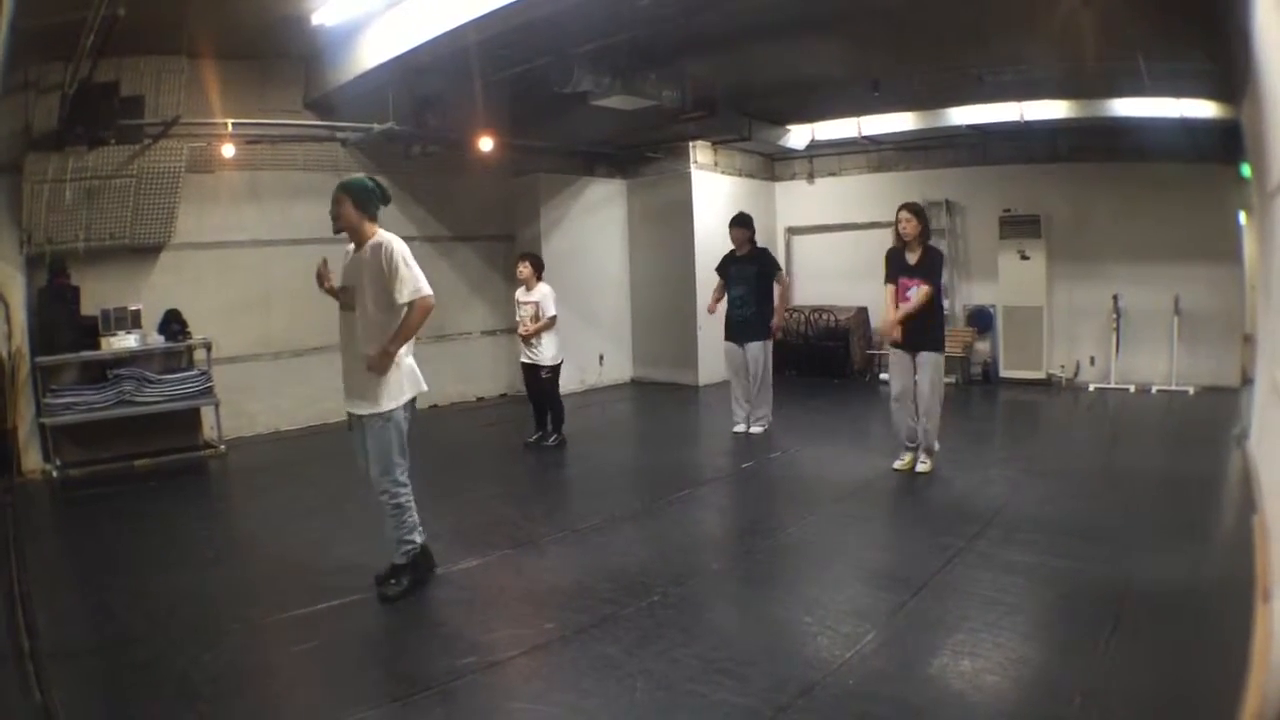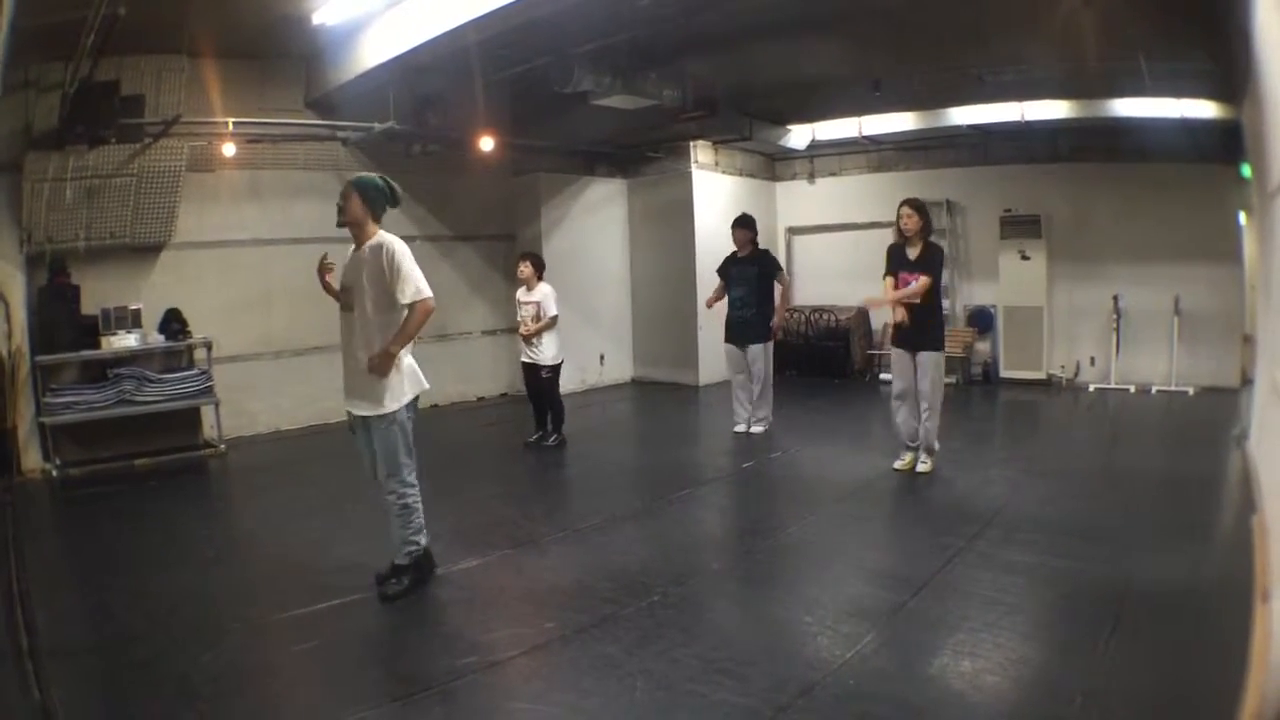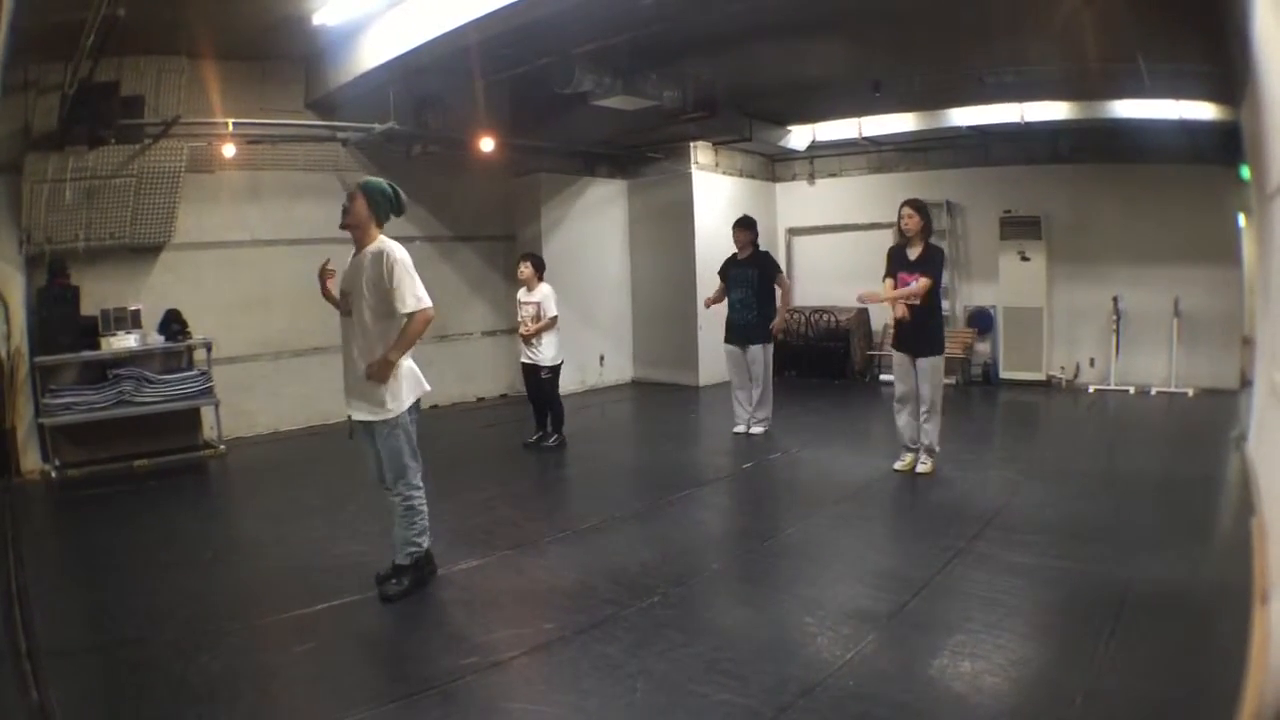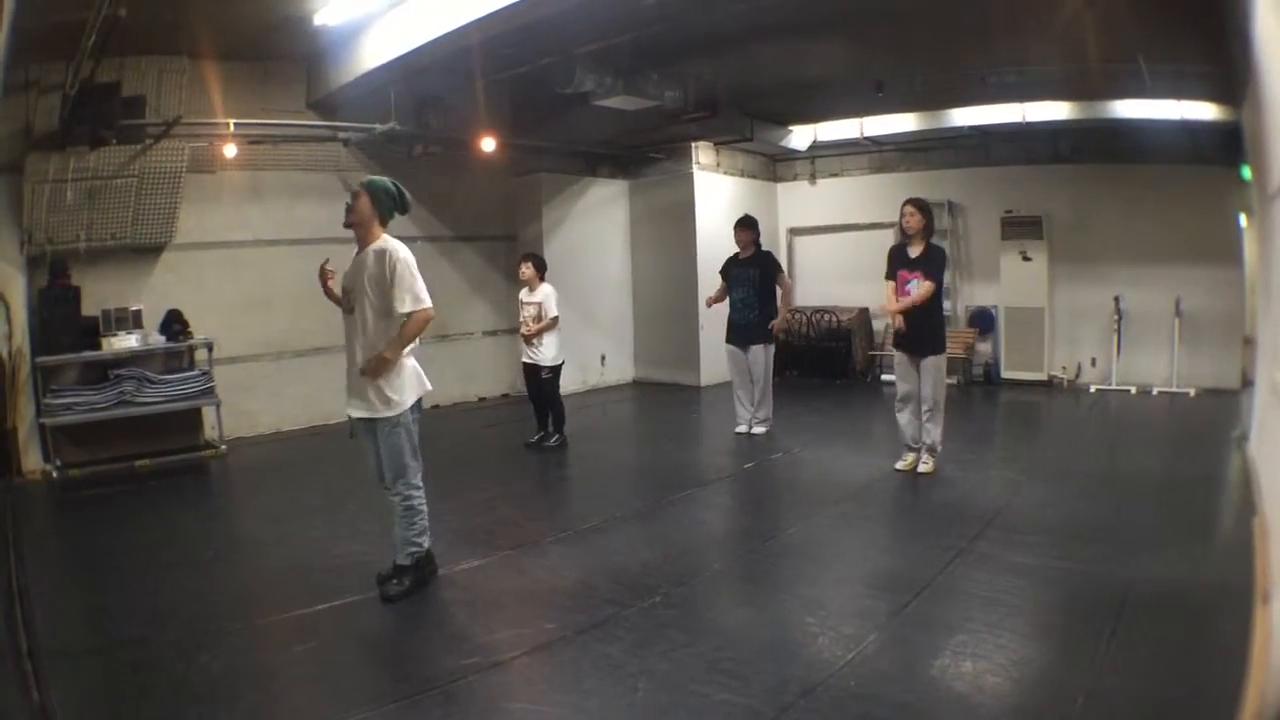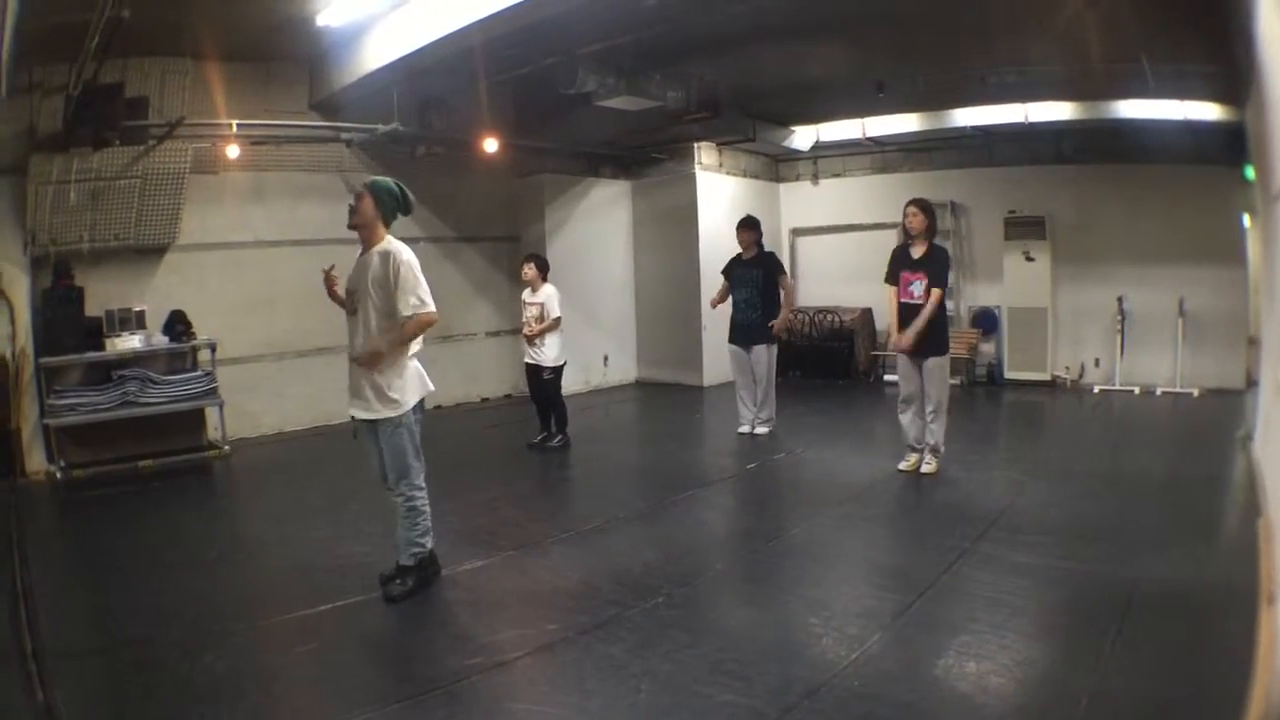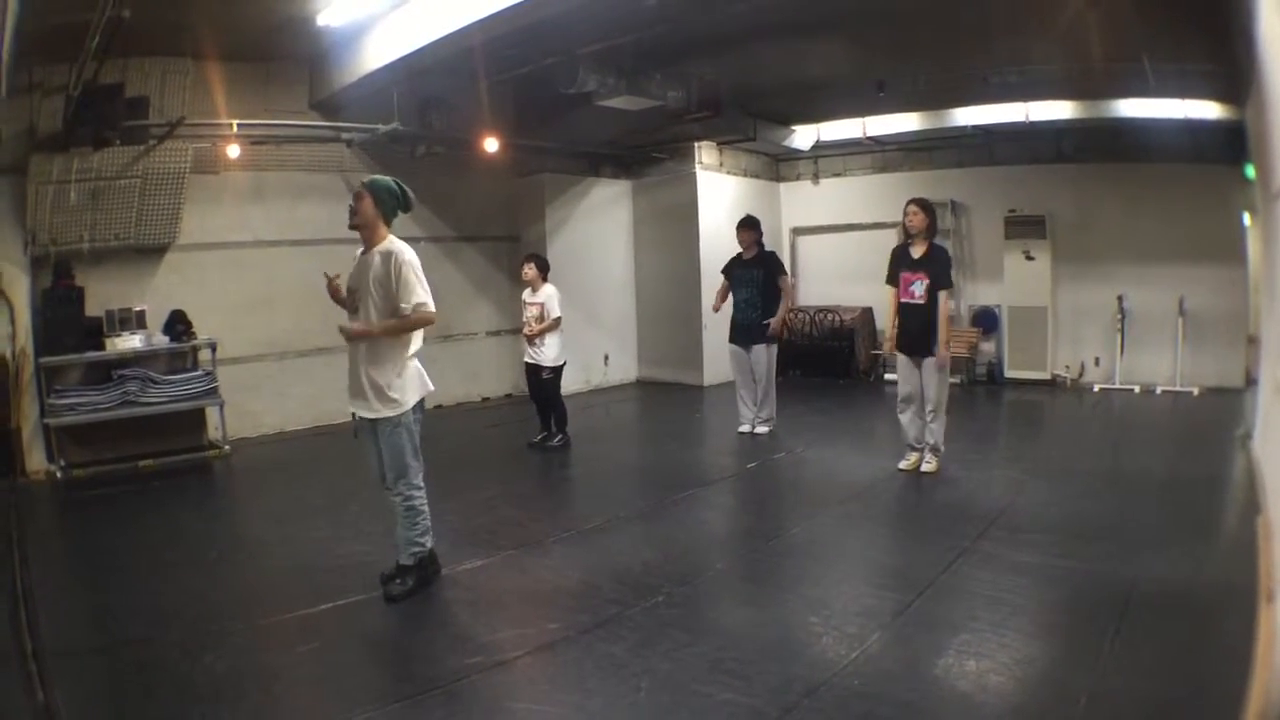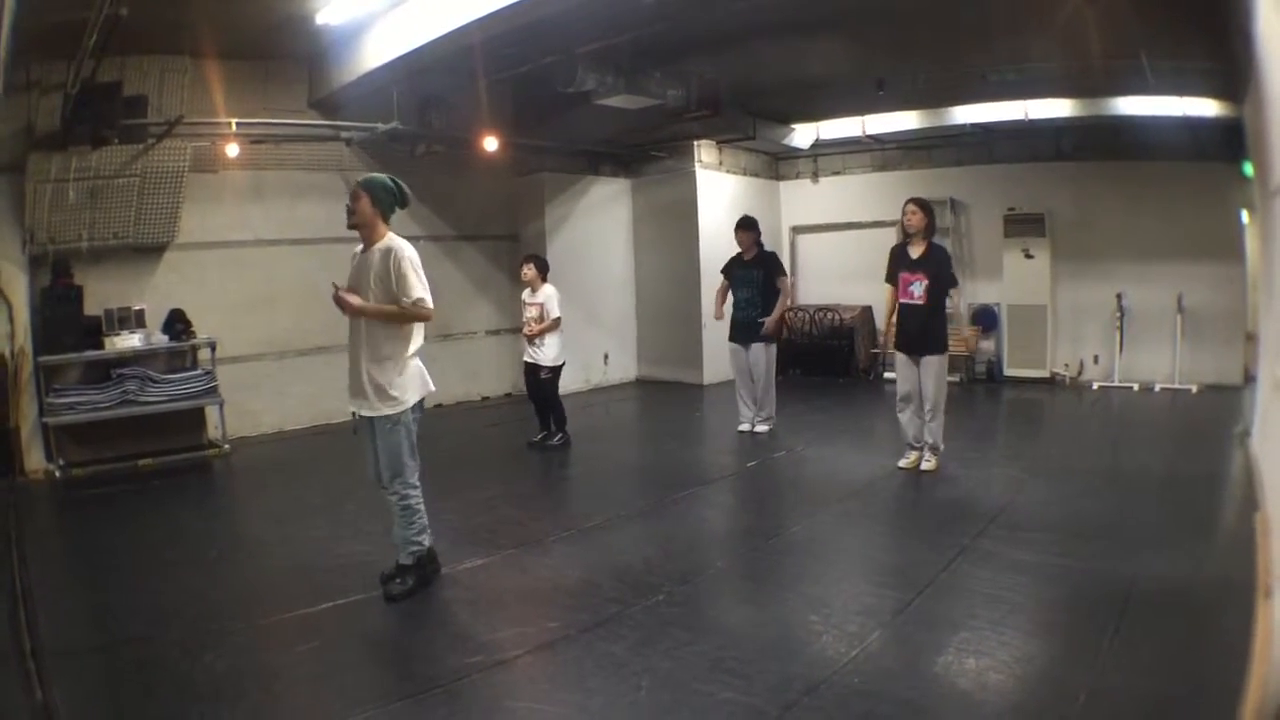
dt=0.1s
person 1, frame 1
left shoulder: (388, 247)
right shoulder: (352, 252)
left elbow: (424, 301)
left wrist: (389, 350)
right wrist: (329, 288)
left hip: (388, 386)
right hip: (360, 386)
left knee: (390, 477)
right knee: (376, 475)
left ankle: (414, 557)
right ankle: (408, 554)
person 1, frame 2
left shoulder: (389, 248)
right shoulder: (354, 254)
left elbow: (425, 303)
left wrist: (391, 352)
right wrist: (328, 287)
left hip: (390, 387)
right hip: (361, 387)
left knee: (398, 478)
right knee: (384, 477)
left ankle: (413, 559)
right ankle: (410, 556)
person 1, frame 3
left shoulder: (390, 254)
right shoulder: (354, 259)
left elbow: (423, 312)
left wrist: (390, 360)
right wrist: (328, 295)
left hip: (391, 391)
right hip: (363, 392)
left knee: (404, 480)
right knee: (389, 480)
left ankle: (414, 560)
right ankle: (411, 557)
person 1, frame 4
left shoulder: (393, 254)
right shoulder: (357, 257)
left elbow: (424, 313)
left wrist: (386, 356)
right wrist: (330, 293)
left hip: (393, 389)
right hip: (365, 391)
left knee: (405, 480)
right knee: (390, 480)
left ankle: (414, 561)
right ankle: (412, 556)
person 1, frame 5
left shoulder: (397, 256)
right shoulder: (361, 258)
left elbow: (426, 316)
left wrist: (383, 353)
right wrist: (335, 296)
left hip: (395, 389)
right hip: (367, 391)
left knee: (408, 482)
right knee: (393, 481)
left ankle: (417, 562)
right ankle: (415, 557)
person 1, frame 6
left shoulder: (398, 255)
right shoulder: (361, 257)
left elbow: (425, 314)
left wrist: (369, 329)
right wrist: (340, 299)
left hip: (396, 387)
right hip: (367, 387)
left knee: (405, 481)
right knee: (392, 479)
left ankle: (417, 560)
right ankle: (416, 555)
person 1, frame 7
left shoulder: (398, 251)
right shoulder: (359, 255)
left elbow: (423, 310)
left wrist: (364, 309)
right wrist: (346, 303)
left hip: (396, 385)
right hip: (367, 385)
left knee: (402, 480)
right knee: (388, 479)
left ankle: (416, 560)
right ankle: (415, 555)
person 2, frame 1
left shoulder: (934, 256)
right shoulder: (893, 255)
left elbow: (924, 294)
right elbow: (891, 292)
left wrist: (896, 316)
right wrist: (891, 323)
left hip: (929, 337)
right hip: (902, 335)
left knee: (928, 397)
right knee: (900, 395)
left ankle: (927, 450)
right ankle: (909, 448)
person 2, frame 2
left shoulder: (934, 252)
right shoulder: (894, 251)
left elbow: (921, 286)
right elbow: (889, 284)
left wrist: (887, 299)
right wrist: (896, 306)
left hip: (929, 333)
right hip: (902, 333)
left knee: (929, 395)
right knee: (902, 393)
left ankle: (927, 451)
right ankle: (909, 448)
person 2, frame 3
left shoulder: (935, 254)
right shoulder: (895, 252)
left elbow: (921, 287)
right elbow: (890, 285)
left wrist: (882, 297)
right wrist: (896, 304)
left hip: (929, 336)
right hip: (902, 336)
left knee: (929, 398)
right knee: (903, 396)
left ankle: (927, 452)
right ankle: (910, 449)
person 2, frame 4
left shoulder: (936, 253)
right shoulder: (896, 252)
left elbow: (926, 291)
right elbow: (891, 288)
left wrist: (893, 307)
right wrist: (895, 313)
left hip: (930, 336)
right hip: (904, 336)
left knee: (931, 398)
right knee: (905, 396)
left ankle: (930, 452)
right ankle: (911, 449)
person 2, frame 5
left shoulder: (939, 255)
right shoulder: (898, 253)
left elbow: (935, 297)
right elbow: (893, 294)
left wrist: (914, 331)
right wrist: (894, 330)
left hip: (933, 338)
right hip: (905, 337)
left knee: (934, 399)
right knee: (908, 397)
left ankle: (933, 453)
right ankle: (914, 450)
person 2, frame 6
left shoulder: (939, 255)
right shoulder: (898, 253)
left elbow: (944, 299)
right elbow: (895, 295)
left wrist: (942, 342)
right wrist: (889, 334)
left hip: (931, 338)
right hip: (905, 338)
left knee: (933, 399)
right knee: (907, 397)
left ankle: (932, 452)
right ankle: (914, 449)
person 2, frame 7
left shoulder: (938, 254)
right shoulder: (897, 252)
left elbow: (952, 294)
right wrist: (885, 328)
left hip: (931, 338)
right hip: (904, 337)
left knee: (932, 397)
right knee: (906, 396)
left ankle: (932, 450)
right ankle: (913, 448)
person 3, frame 1
left shoulder: (763, 256)
right shoulder: (728, 260)
left elbow: (783, 284)
right elbow: (720, 287)
left wrist: (779, 314)
right wrist: (714, 301)
left hip: (758, 328)
right hip: (733, 327)
left knee: (759, 375)
right knee: (737, 376)
left ankle: (760, 420)
right ankle: (741, 419)
person 3, frame 2
left shoulder: (764, 258)
right shoulder: (729, 262)
left elbow: (785, 284)
right elbow: (722, 288)
left wrist: (780, 313)
right wrist: (713, 299)
left hip: (759, 329)
right hip: (734, 329)
left knee: (760, 376)
right knee: (738, 377)
left ankle: (761, 420)
right ankle: (742, 419)
person 3, frame 3
left shoulder: (764, 260)
right shoulder: (729, 263)
left elbow: (784, 287)
right elbow: (723, 290)
left wrist: (780, 315)
right wrist: (713, 299)
left hip: (759, 330)
right hip: (734, 330)
left knee: (760, 378)
right knee: (738, 378)
left ankle: (760, 421)
right ankle: (742, 420)
person 3, frame 4
left shoulder: (766, 260)
right shoulder: (731, 263)
left elbow: (785, 287)
right elbow: (724, 290)
left wrist: (781, 316)
right wrist: (714, 299)
left hip: (760, 330)
right hip: (735, 330)
left knee: (761, 378)
right knee: (740, 378)
left ankle: (762, 420)
right ankle: (744, 419)
person 3, frame 5
left shoulder: (769, 260)
right shoulder: (734, 264)
left elbow: (787, 289)
right elbow: (725, 290)
left wrist: (783, 316)
right wrist: (717, 299)
left hip: (763, 330)
right hip: (738, 330)
left knee: (764, 378)
right knee: (742, 378)
left ankle: (764, 421)
right ankle: (747, 420)
person 3, frame 6
left shoulder: (769, 259)
right shoulder: (734, 263)
left elbow: (786, 289)
right elbow: (724, 288)
left wrist: (779, 317)
right wrist: (718, 302)
left hip: (763, 329)
right hip: (738, 329)
left knee: (763, 377)
right knee: (742, 378)
left ankle: (765, 420)
right ankle: (747, 419)
person 3, frame 7
left shoulder: (769, 260)
right shoulder: (734, 263)
left elbow: (784, 290)
right elbow: (723, 288)
left wrist: (775, 316)
right wrist: (719, 306)
left hip: (762, 328)
right hip: (738, 328)
left knee: (762, 376)
right knee: (742, 377)
left ankle: (764, 419)
right ankle: (746, 418)
person 4, frame 1
left shoulder: (544, 291)
right shoulder: (519, 293)
left elbow: (551, 319)
left wrist: (533, 330)
right wrist: (520, 330)
left hip: (547, 354)
right hip: (528, 354)
left knee: (550, 394)
right knee: (534, 395)
left ankle: (557, 433)
right ankle: (541, 430)
person 4, frame 2
left shoulder: (546, 290)
right shoulder: (520, 293)
left elbow: (553, 319)
left wrist: (533, 329)
right wrist: (522, 329)
left hip: (547, 354)
right hip: (528, 354)
left knee: (550, 394)
right knee: (534, 394)
left ankle: (557, 433)
right ankle: (541, 430)
person 4, frame 3
left shoulder: (546, 291)
right shoulder: (521, 293)
left elbow: (552, 319)
left wrist: (533, 329)
right wrist: (522, 329)
left hip: (547, 354)
right hip: (528, 354)
left knee: (550, 395)
right knee: (534, 395)
left ankle: (557, 434)
right ankle: (541, 431)
person 4, frame 4
left shoulder: (547, 291)
right shoulder: (523, 294)
left elbow: (554, 320)
left wrist: (534, 330)
right wrist: (523, 329)
left hip: (548, 354)
right hip: (529, 354)
left knee: (550, 395)
right knee: (535, 395)
left ankle: (558, 434)
right ankle: (542, 431)
person 4, frame 5
left shoulder: (549, 291)
right shoulder: (526, 294)
left elbow: (556, 320)
left wrist: (536, 330)
right wrist: (525, 330)
left hip: (550, 355)
right hip: (532, 355)
left knee: (553, 395)
right knee: (537, 396)
left ankle: (561, 434)
right ankle: (545, 431)
person 4, frame 6
left shoulder: (550, 291)
right shoulder: (526, 294)
left elbow: (556, 320)
left wrist: (537, 330)
right wrist: (526, 329)
left hip: (549, 354)
right hip: (532, 354)
left knee: (552, 395)
right knee: (536, 395)
left ankle: (561, 433)
right ankle: (545, 431)
person 4, frame 7
left shoulder: (549, 292)
right shoulder: (525, 294)
left elbow: (556, 321)
left wrist: (536, 330)
right wrist: (525, 329)
left hip: (549, 354)
right hip: (531, 354)
left knee: (550, 395)
right knee: (535, 394)
left ankle: (561, 432)
right ankle: (545, 430)
